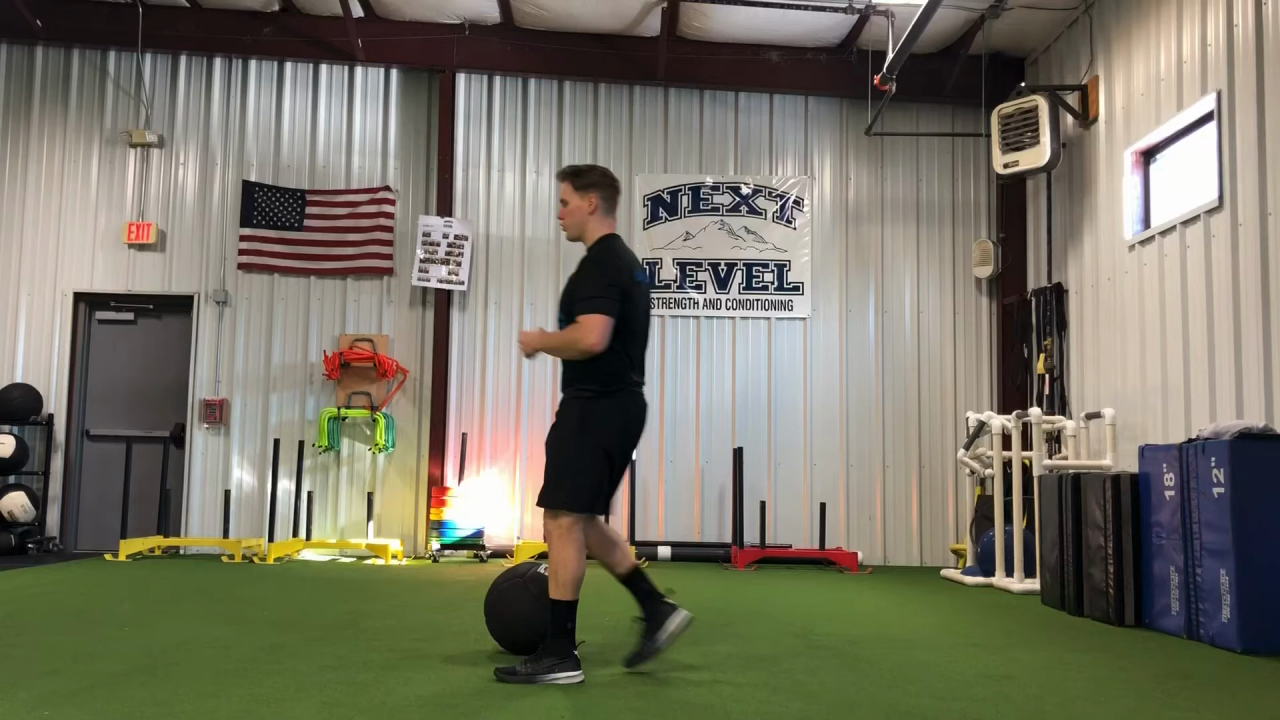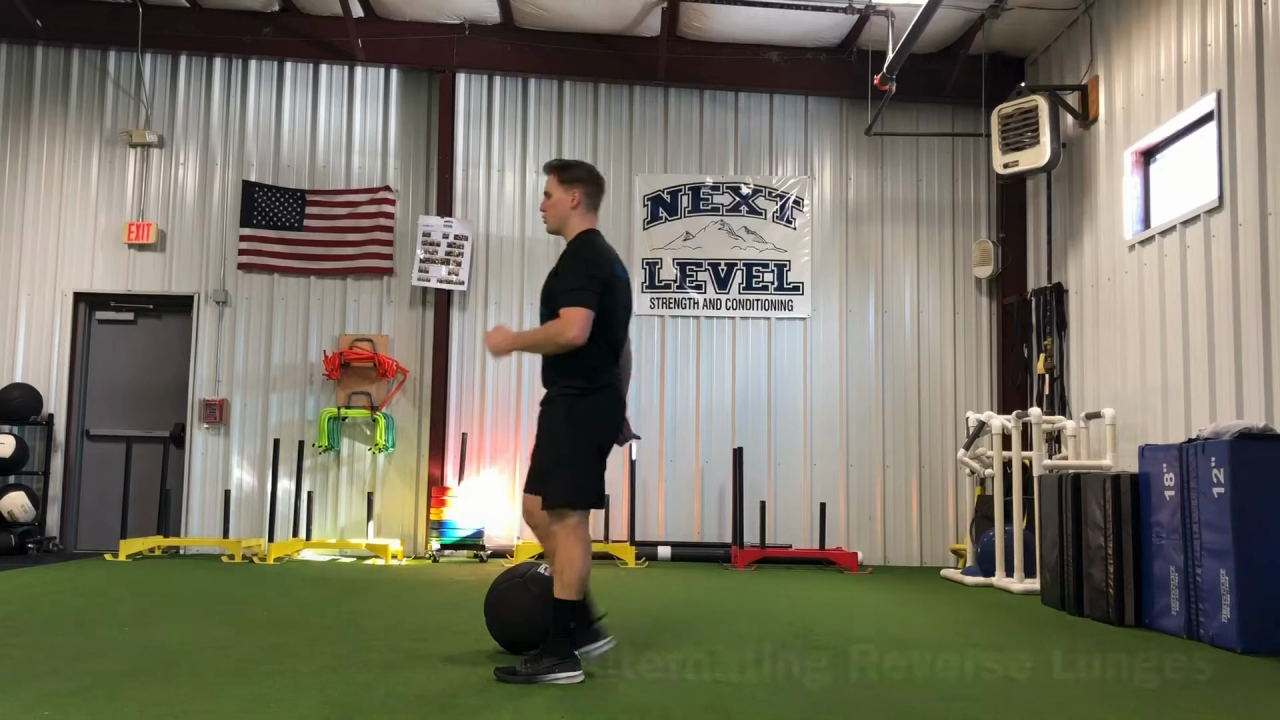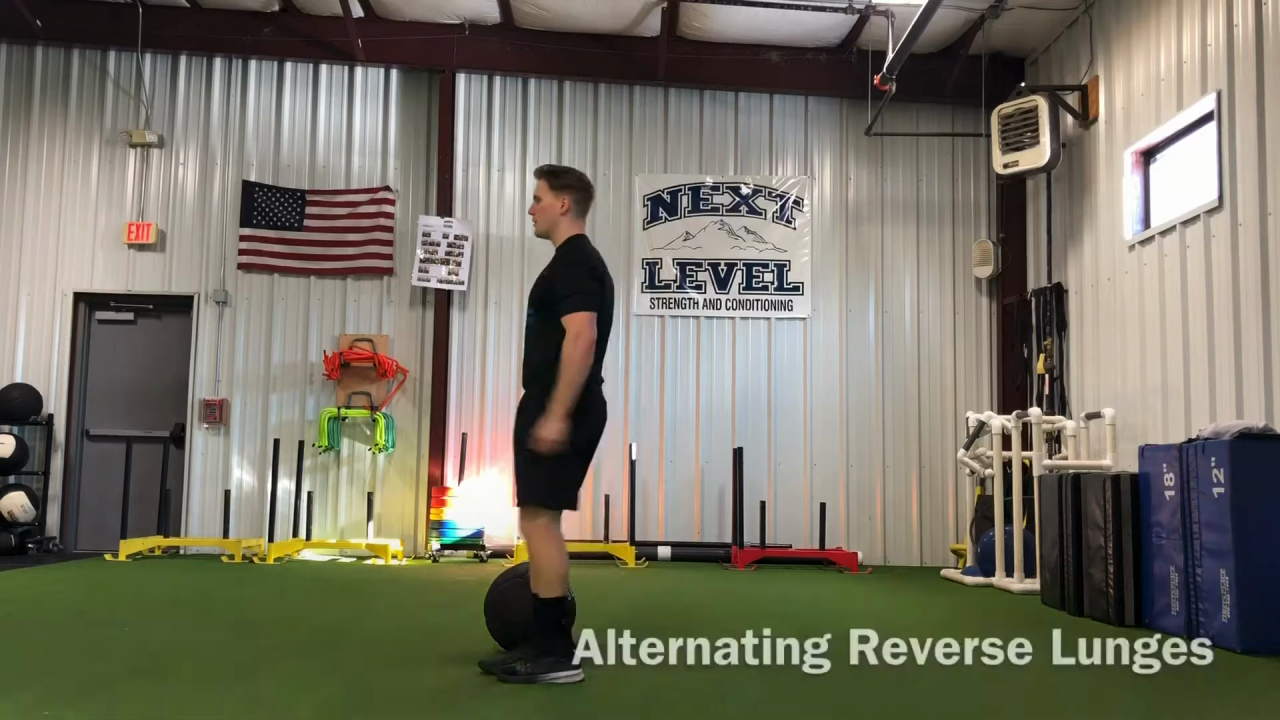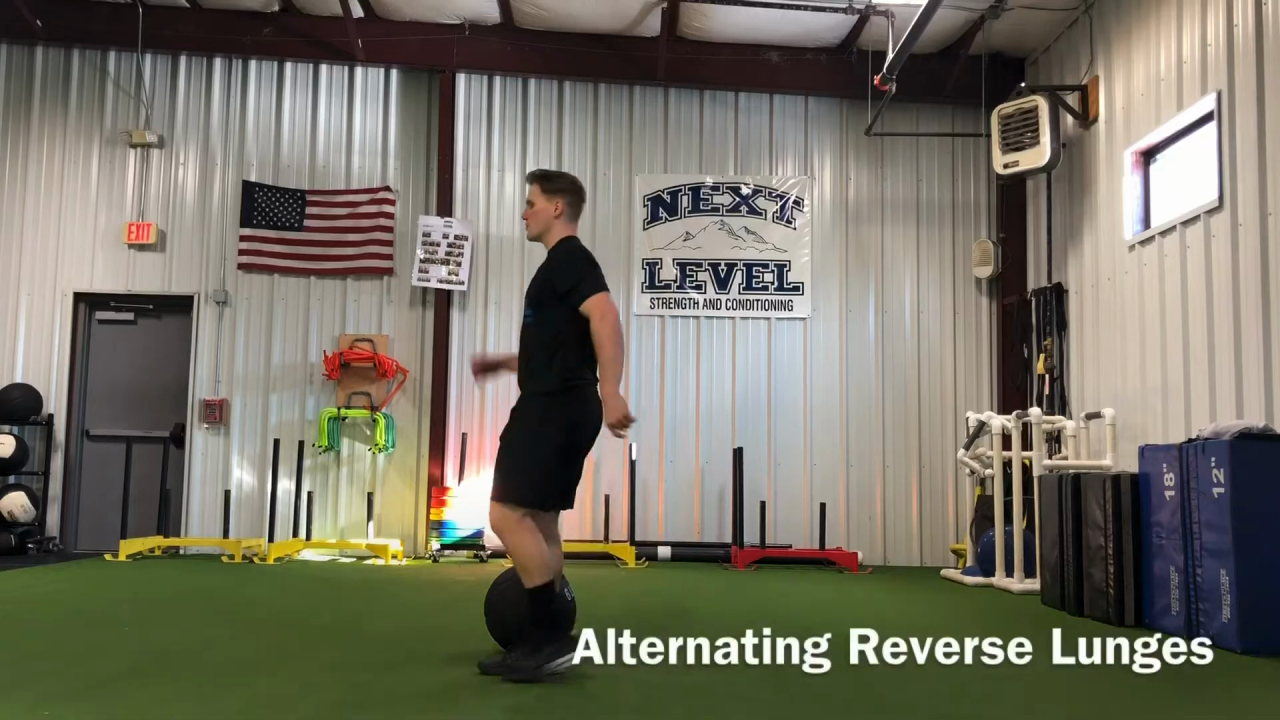
dt=0.2s
person 1, frame 1
left shoulder: (600, 263)
right shoulder: (626, 263)
left elbow: (592, 338)
left wrist: (540, 342)
left hip: (593, 409)
right hip: (617, 407)
left knee: (562, 524)
right knee: (582, 522)
left ankle: (560, 653)
right ankle: (656, 608)
person 1, frame 2
left shoulder: (580, 256)
right shoulder: (605, 259)
left elbow: (572, 332)
right elbow: (619, 343)
left wrist: (513, 341)
right wrist: (619, 411)
left hip: (578, 406)
right hip: (593, 404)
left knee: (566, 523)
right knee: (539, 509)
left ankle: (561, 653)
right ankle: (580, 627)
person 1, frame 3
left shoulder: (573, 260)
right shoulder: (581, 263)
left elbow: (581, 339)
left wrist: (555, 414)
left hip: (557, 413)
right hip: (565, 412)
left knee: (538, 524)
right knee: (541, 523)
left ankle: (558, 650)
right ankle: (544, 644)
person 1, frame 4
left shoulder: (569, 258)
right shoulder: (564, 265)
left elbow: (606, 317)
left wrist: (609, 391)
right wrist: (505, 362)
left hip: (552, 410)
right hip: (549, 408)
left knee: (507, 516)
right knee: (535, 522)
left ankle: (555, 638)
right ankle: (543, 638)
